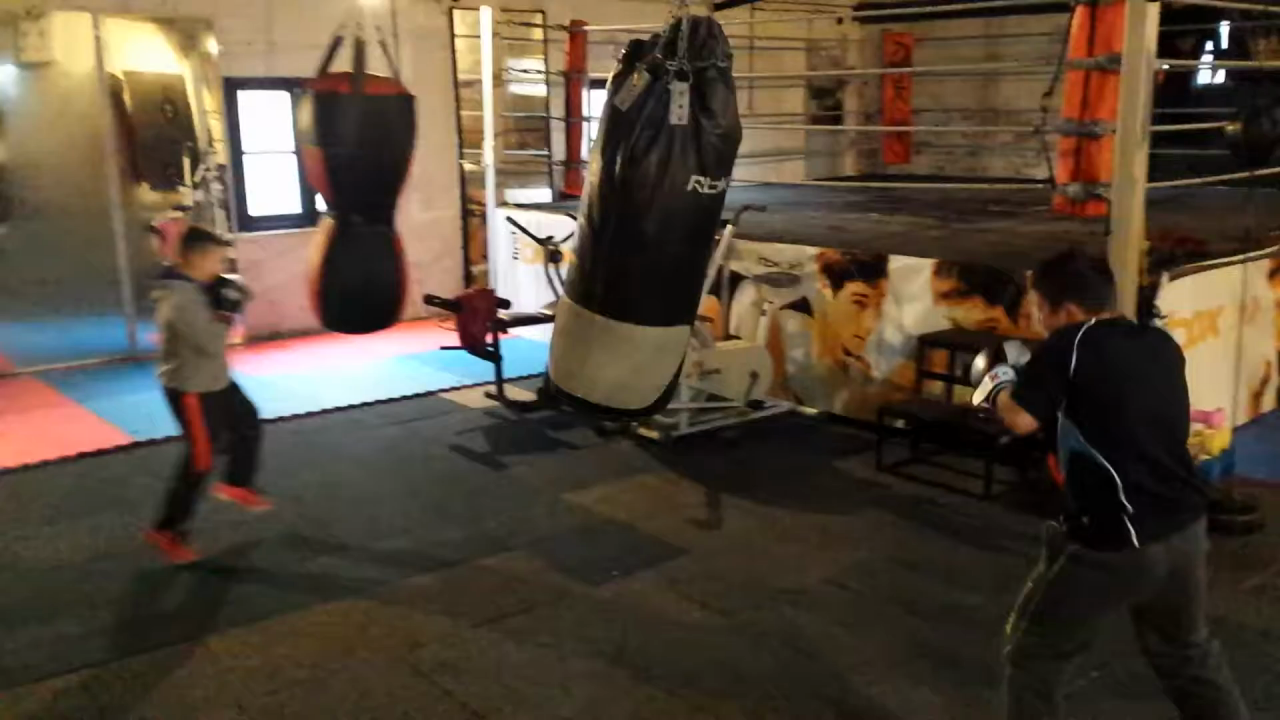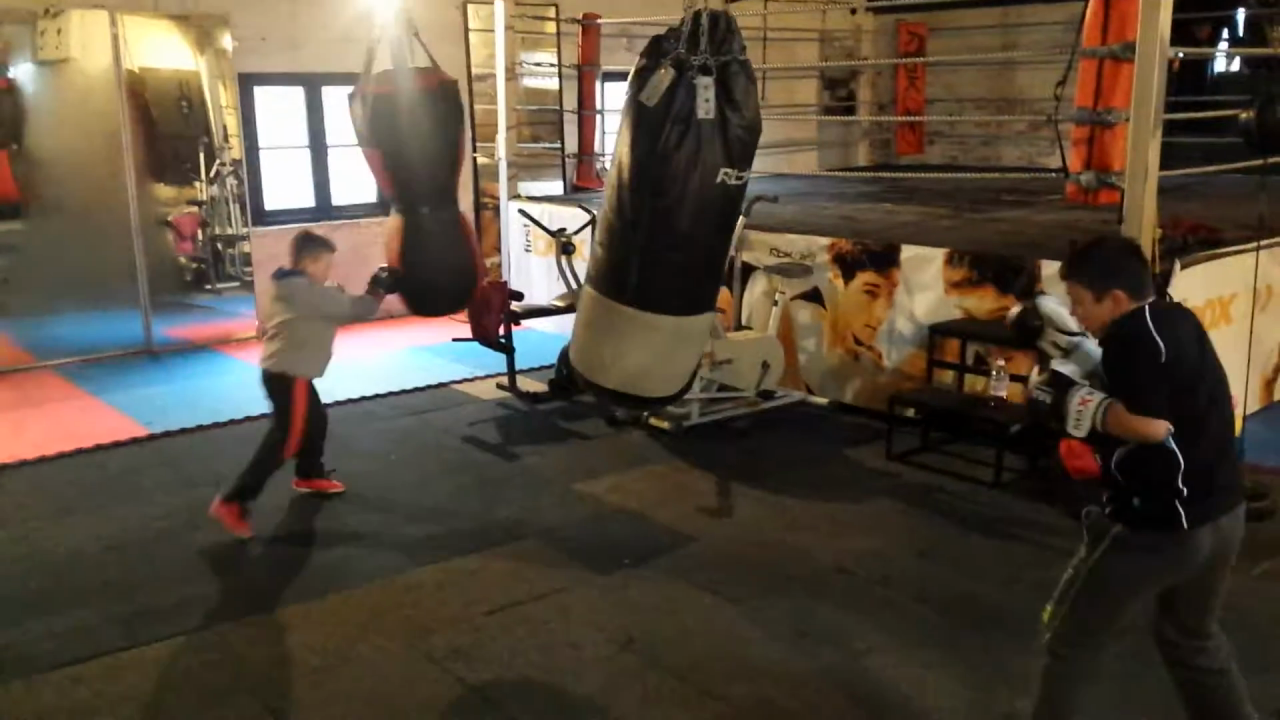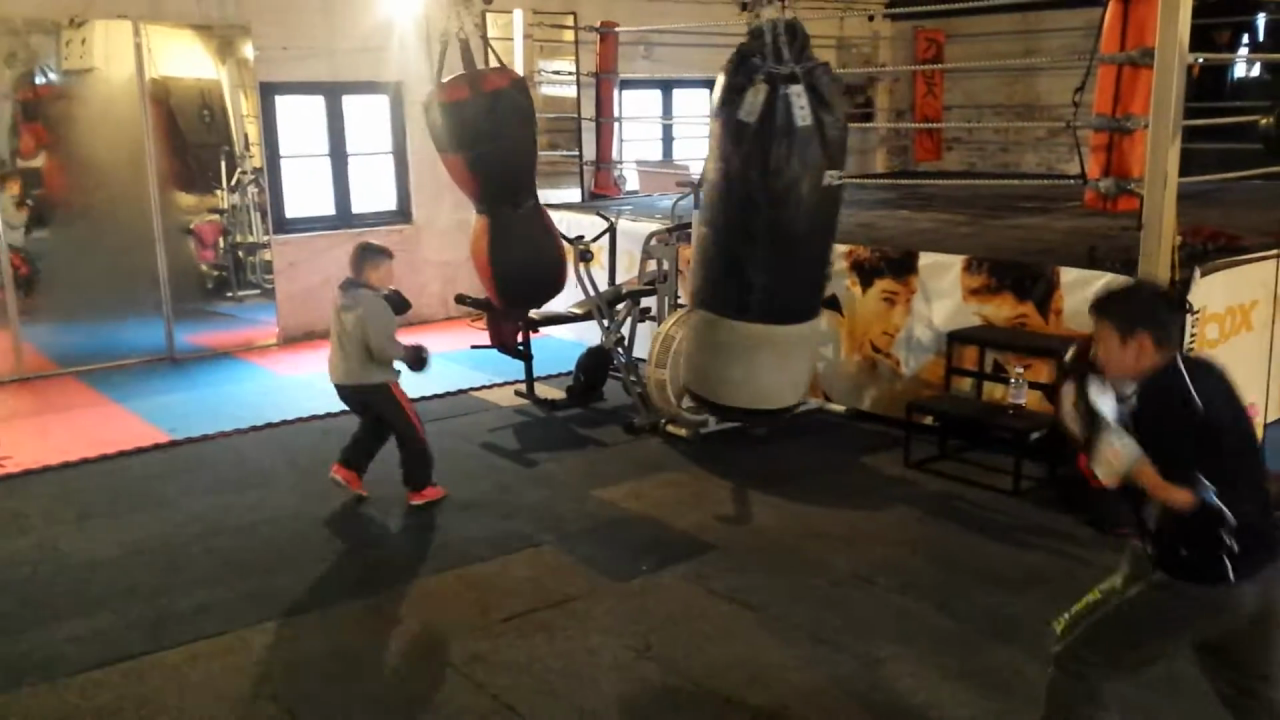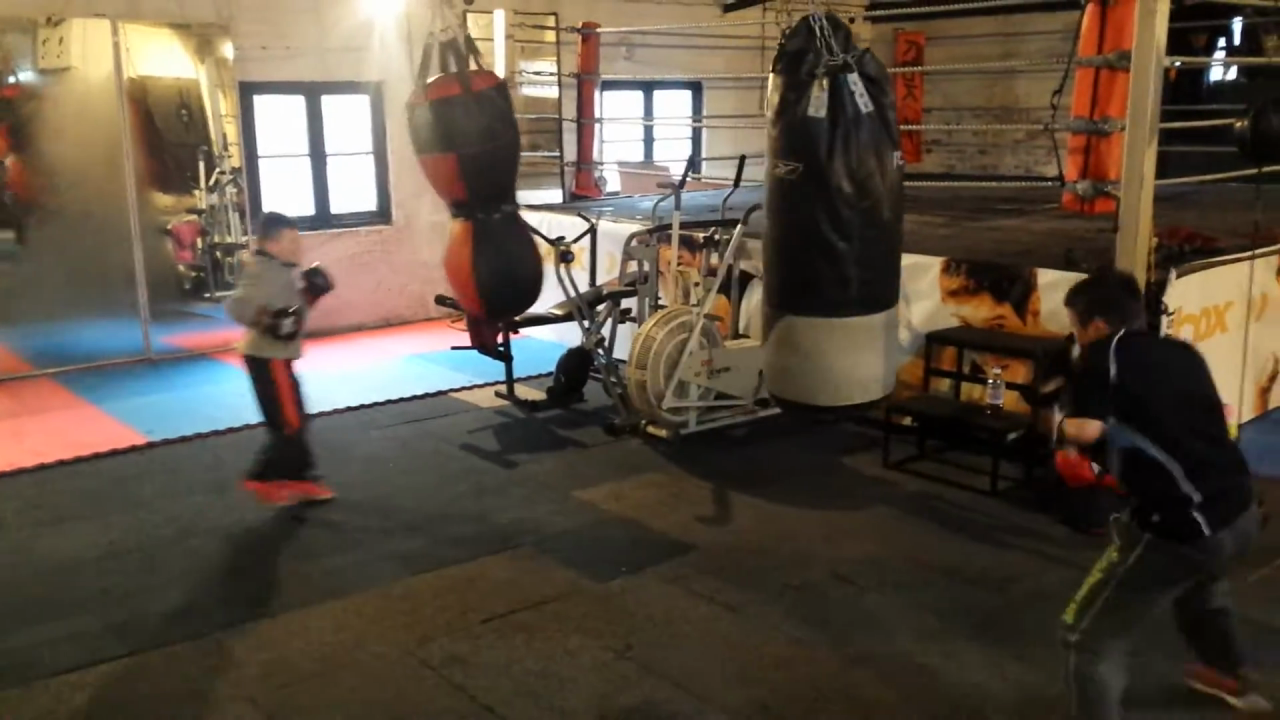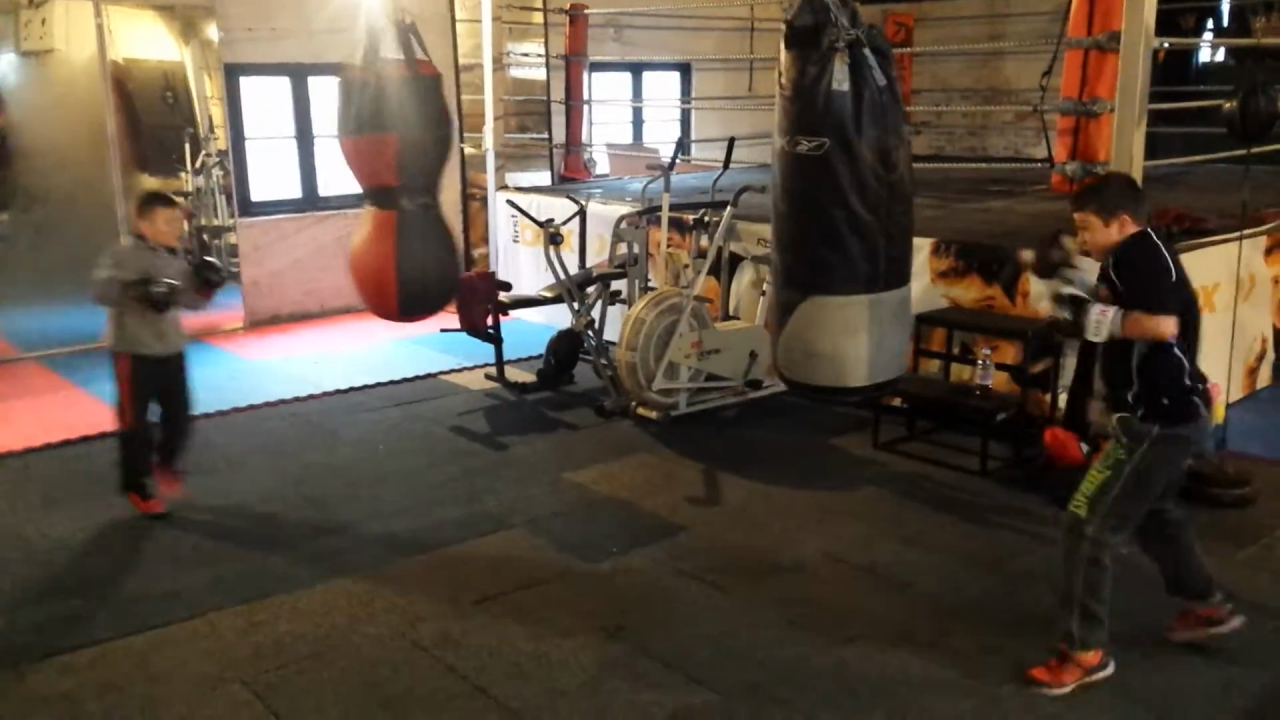
dt=0.4s
person 1, frame 1
left shoulder: (1065, 347)
right shoulder: (1161, 343)
left elbow: (1022, 420)
left wrist: (995, 378)
left hip: (1110, 541)
right hip: (1185, 529)
left knee: (1031, 653)
right knee: (1188, 651)
person 1, frame 2
left shoulder: (1131, 333)
right shoulder: (1178, 320)
left elbow: (1149, 424)
left hip: (1153, 526)
right hip: (1221, 517)
left knee: (1070, 643)
right knee: (1194, 639)
person 1, frame 3
left shoulder: (1167, 394)
right shoulder: (1196, 375)
left elbow: (1180, 493)
left wrist: (1108, 445)
left hip: (1195, 578)
left knee: (1079, 657)
person 1, frame 4
left shoulder: (1099, 360)
right shoulder: (1178, 351)
left elbow: (1084, 429)
left wrist: (1064, 421)
left hip: (1173, 526)
right hip: (1236, 514)
left knee: (1091, 638)
right knee: (1195, 585)
right ankle: (1229, 674)
person 1, frame 5
left shoulder: (1142, 254)
right shoulder: (1139, 255)
left elbow: (1163, 326)
left wrist: (1092, 316)
right wrist: (1073, 295)
left hip: (1160, 420)
right hip: (1178, 413)
left knee: (1089, 526)
right knee: (1153, 512)
left ankle: (1086, 651)
right ankle: (1206, 605)
person 2, frame 1
left shoulder: (194, 289)
right shoulder: (181, 299)
right elbow: (209, 341)
left wrist: (218, 311)
right wrist: (223, 317)
left hip: (214, 380)
right hip: (189, 389)
left knee: (247, 425)
right knee: (199, 459)
left ankle: (236, 484)
right ankle: (167, 530)
person 2, frame 2
left shoulder: (286, 287)
right shoulder: (311, 291)
right elbow: (353, 309)
left wrist: (331, 299)
right wrist: (377, 293)
left hip: (278, 369)
right hip: (290, 375)
left knee: (316, 421)
right knee: (283, 442)
left ankle: (311, 475)
right ankle: (232, 503)
person 2, frame 3
left shoulder: (348, 298)
right shoulder: (372, 304)
right elbow: (382, 347)
left wrist: (388, 312)
right wrist: (411, 353)
left hip: (344, 381)
right hip: (370, 382)
left knee: (375, 423)
right knee: (409, 429)
left ankle: (348, 466)
right ankle: (420, 486)
person 2, frame 4
left shoulder: (282, 272)
right shoulder: (263, 273)
left elbow: (291, 306)
right elbow: (236, 307)
left wrist: (310, 293)
right wrist: (266, 319)
left hip: (277, 357)
right hip: (268, 359)
left knee: (293, 420)
right knee: (289, 422)
left ankle: (299, 478)
right ankle: (265, 479)
person 2, frame 5
left shoulder: (177, 259)
right shoulder: (125, 255)
left elbow: (192, 300)
right elbow: (101, 288)
left wrist: (206, 286)
right wrist: (137, 290)
left hip: (171, 352)
right hip: (134, 354)
left knee: (178, 415)
right knee: (134, 424)
left ankle: (165, 465)
right ankle: (136, 489)
